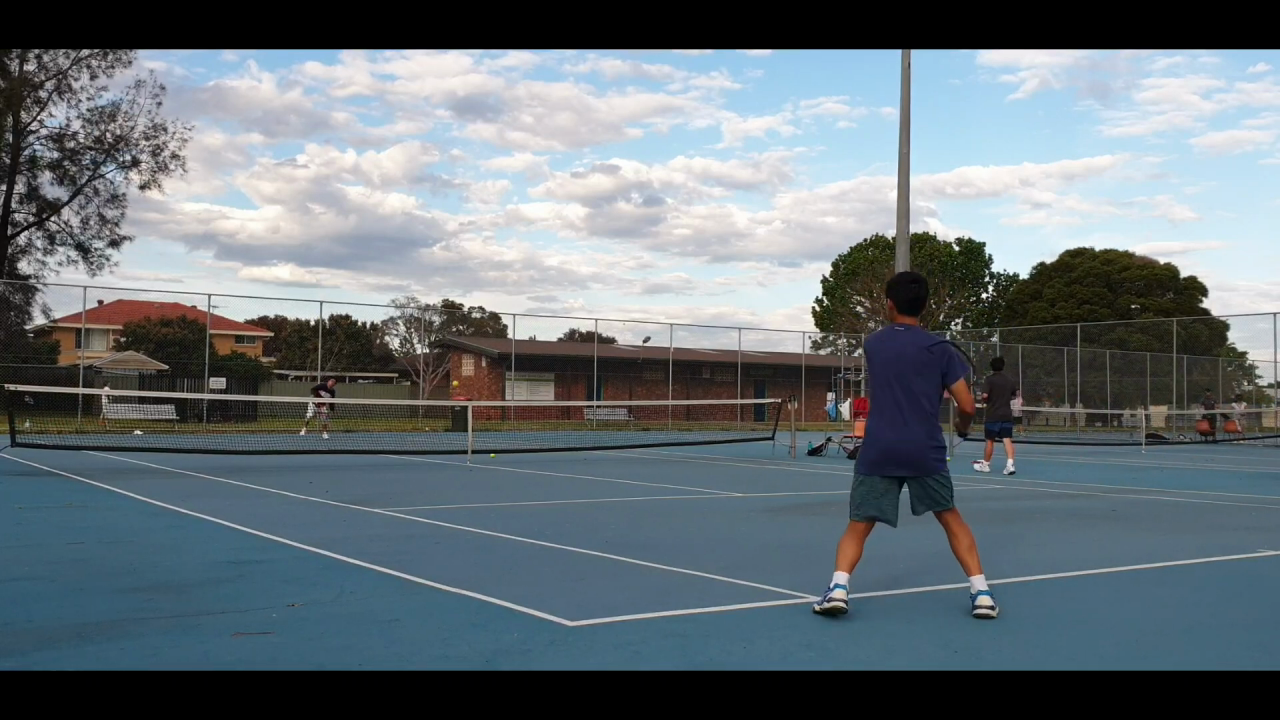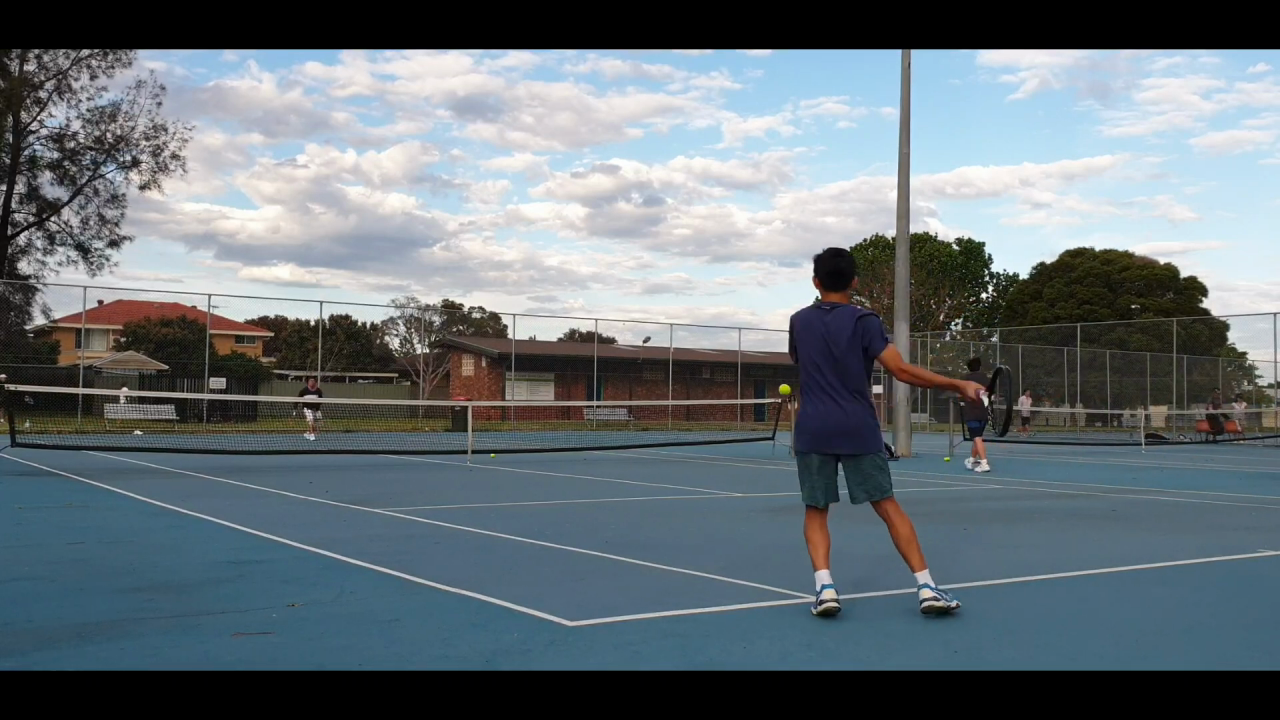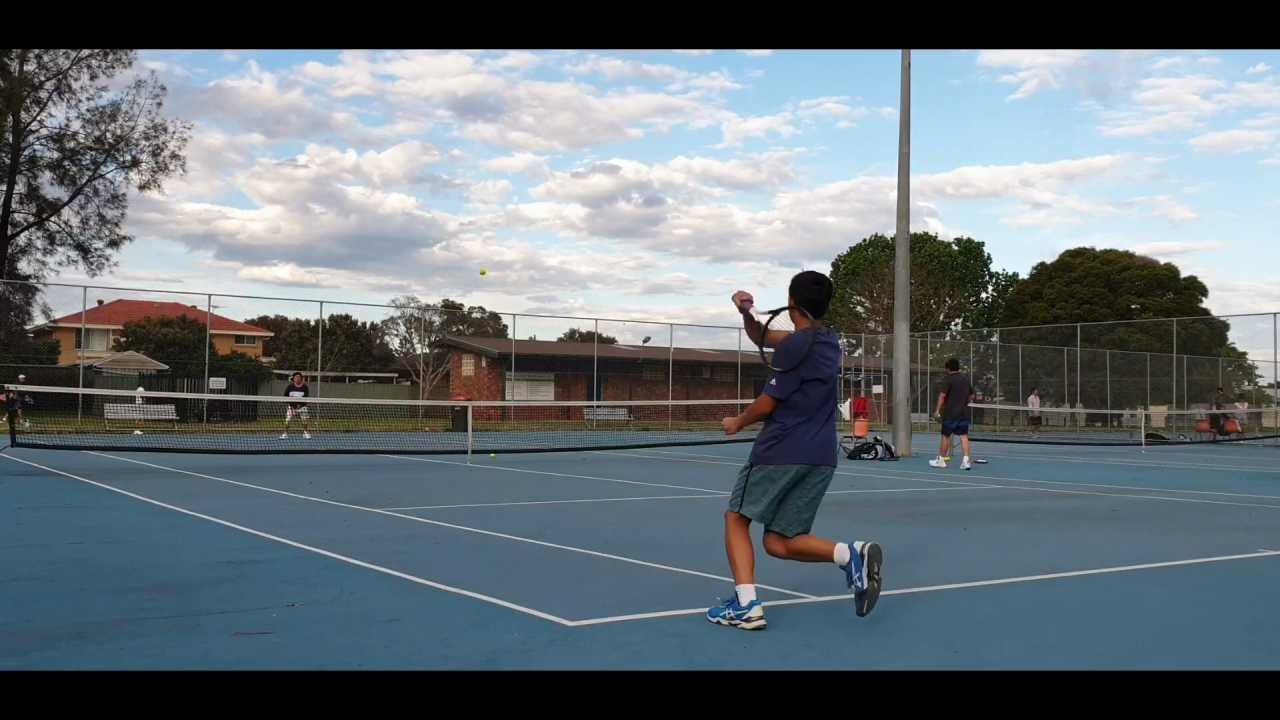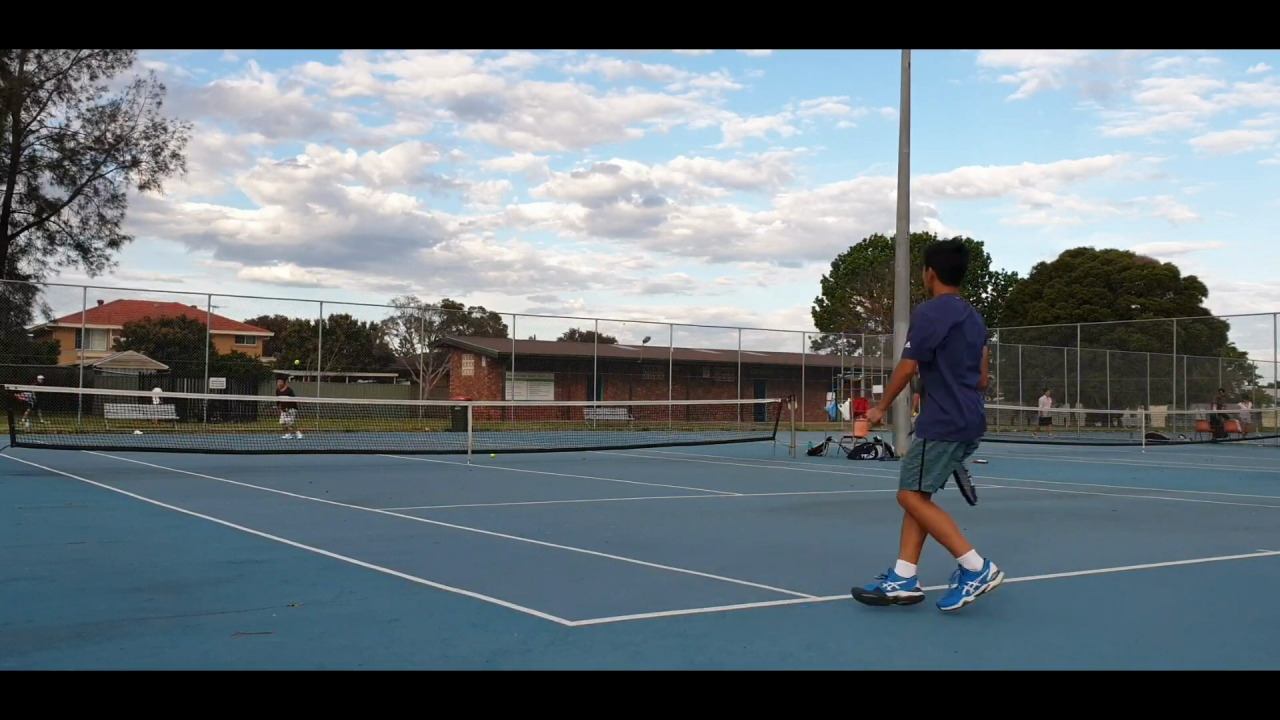
dt=0.5s
person 1, frame 1
left shoulder: (873, 343)
right shoulder: (941, 348)
right elbow: (967, 406)
right wrist: (962, 427)
left hip: (878, 453)
right hip: (926, 451)
left knee: (858, 527)
right knee: (950, 518)
left ankle: (838, 587)
right ankle: (982, 592)
person 1, frame 2
left shoulder: (800, 322)
right shoulder: (863, 320)
right elbow: (901, 370)
right wrist: (957, 384)
left hip: (817, 433)
right hip: (861, 432)
left knee: (815, 514)
right knee: (889, 510)
left ankle: (824, 586)
right ankle: (928, 588)
person 1, frame 3
left shoulder: (795, 348)
right shoulder: (829, 341)
left elbow: (766, 405)
right elbow: (762, 337)
left wrist: (738, 423)
right wrist: (746, 312)
left hip: (781, 451)
right hip: (820, 456)
left knee: (736, 519)
right knee: (779, 544)
left ankle: (746, 604)
right ankle: (852, 554)
person 1, frame 4
left shoulder: (929, 311)
right shoulder: (974, 316)
left elbow: (905, 370)
right elbow: (982, 377)
left wrist: (879, 408)
left hip: (942, 423)
right hip: (968, 423)
left knee: (914, 498)
right knee: (912, 493)
left ankle: (978, 569)
right ankle: (902, 579)
